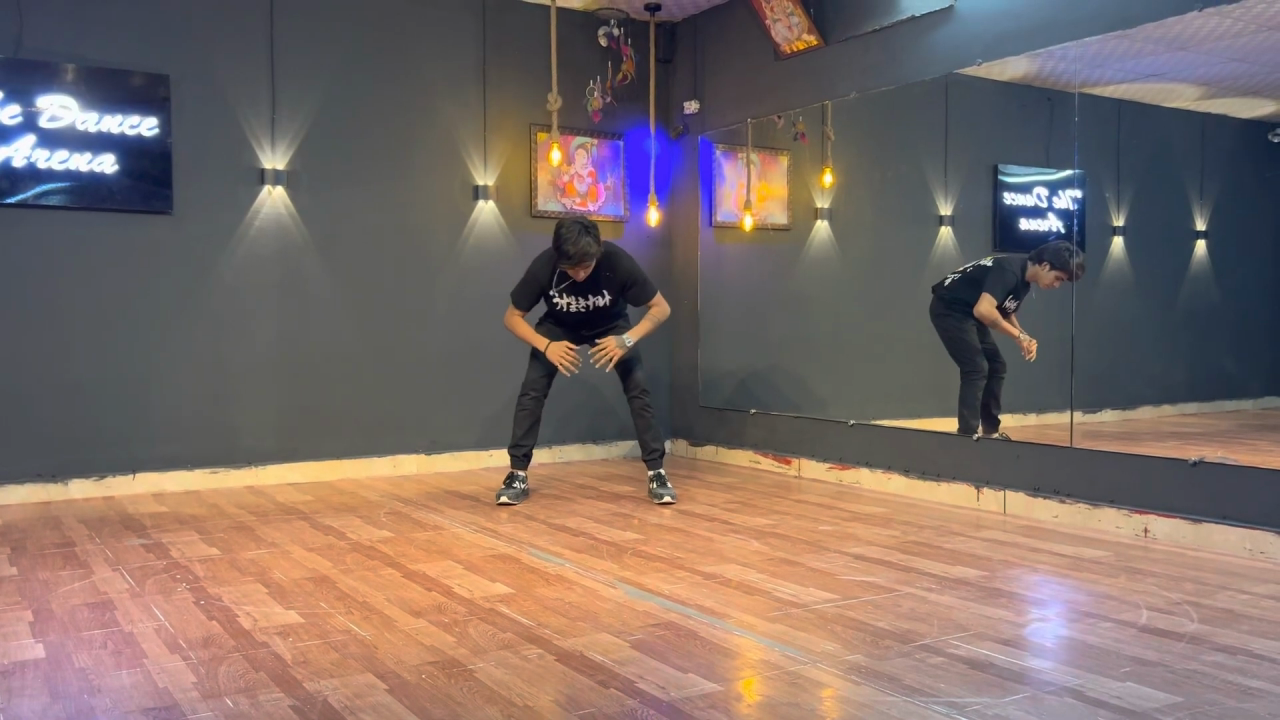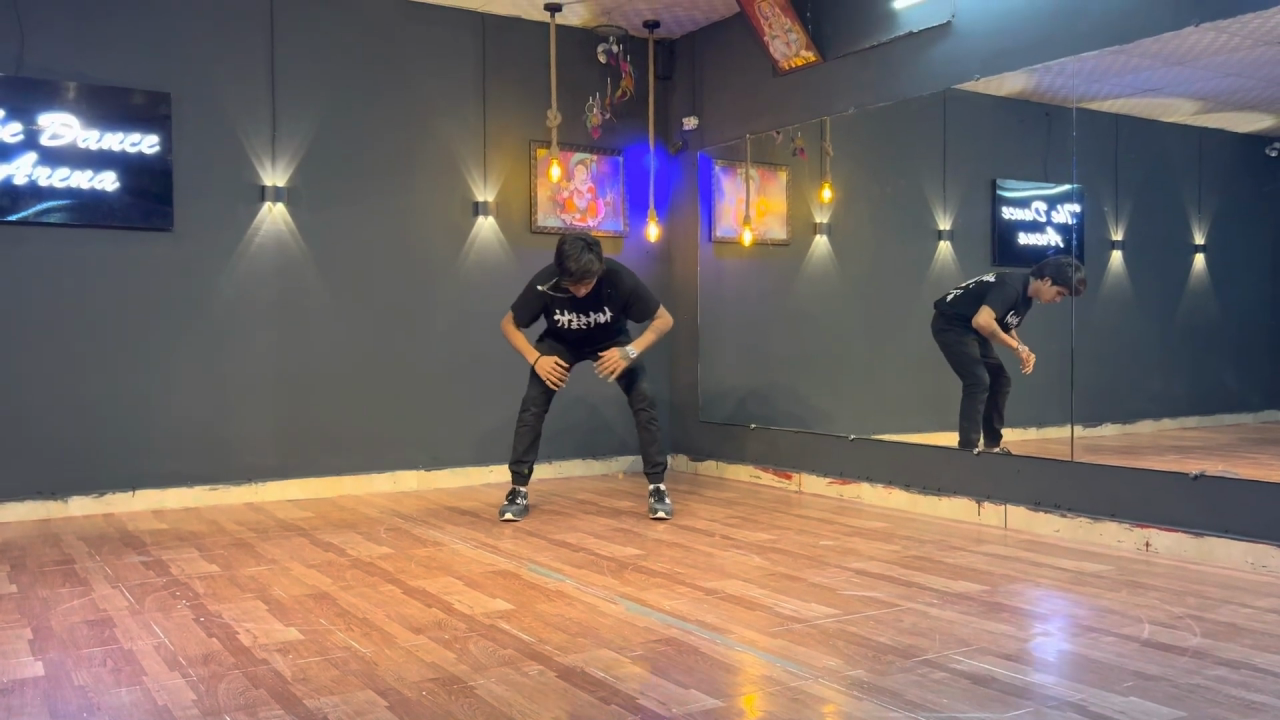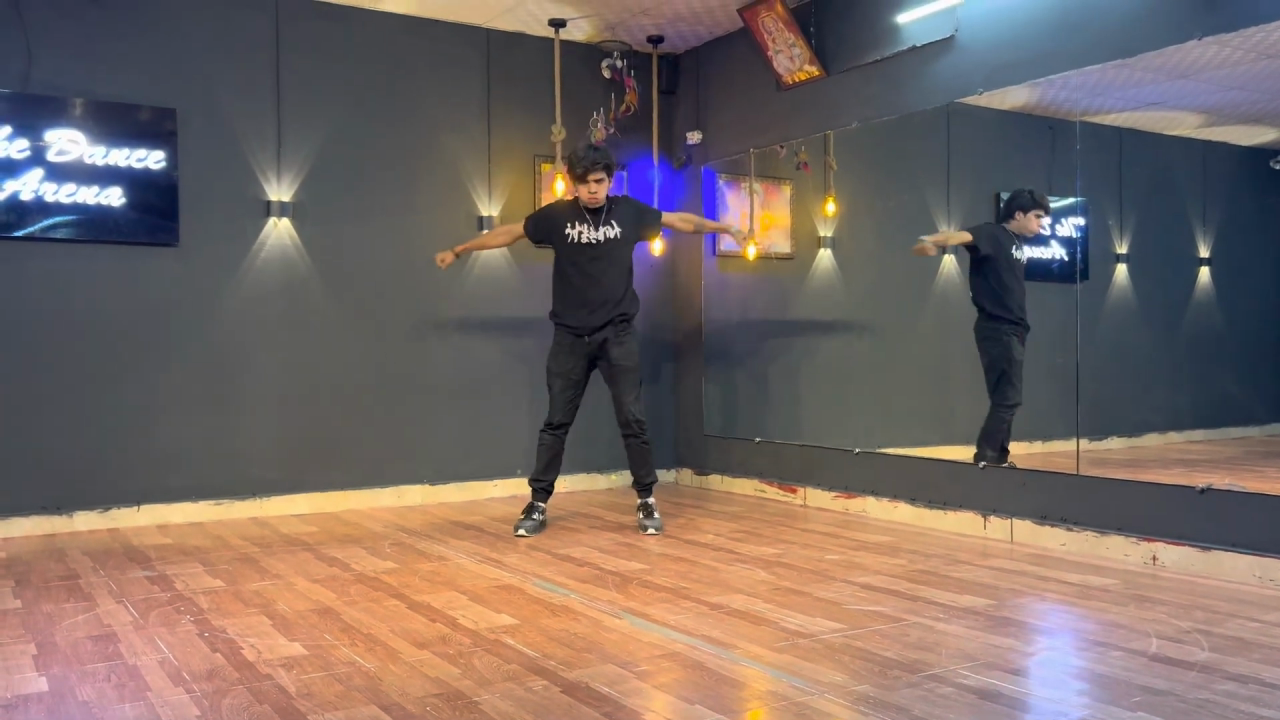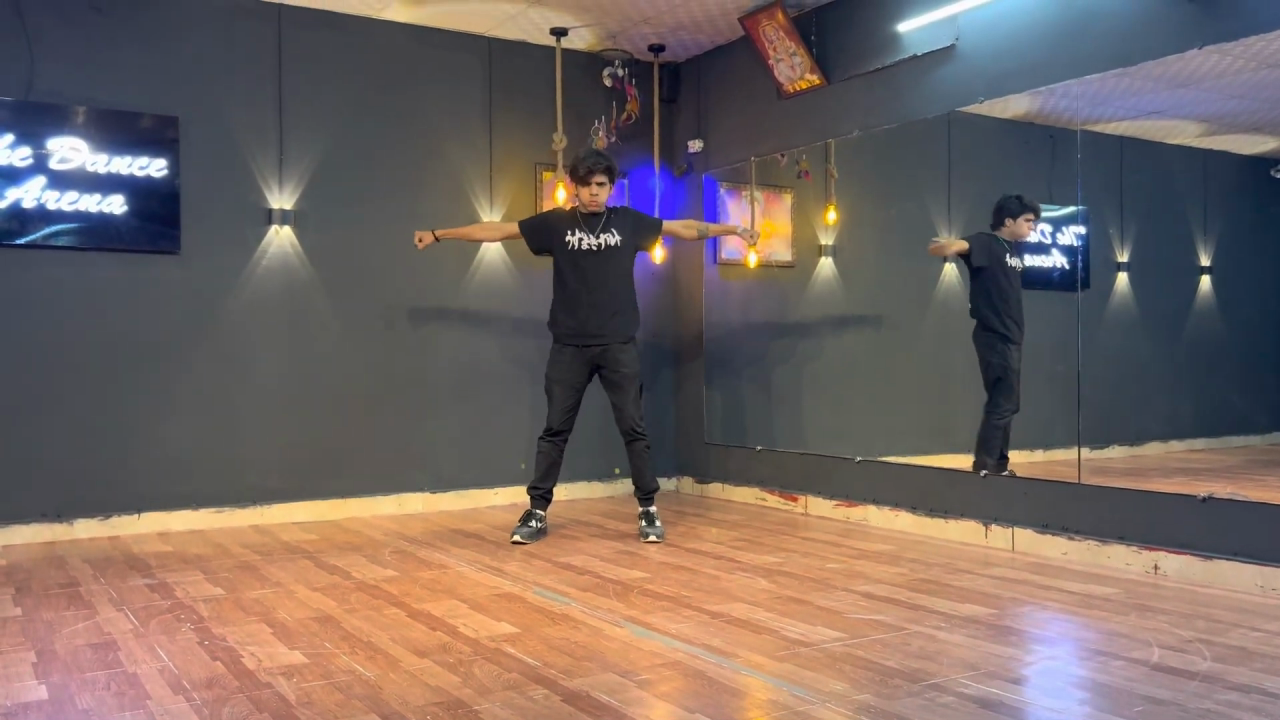
dt=1s
person 1, frame 1
left shoulder: (619, 261)
right shoulder: (543, 266)
left elbow: (660, 308)
right elbow: (512, 316)
left wrist: (627, 339)
right wrist: (546, 346)
left hip: (611, 326)
right hip: (559, 328)
left knee: (638, 389)
right knee: (532, 390)
left ankle: (656, 472)
right ankle: (518, 473)
person 1, frame 2
left shoulder: (620, 278)
right shoulder: (543, 283)
left elbow: (663, 319)
right elbow: (509, 325)
left wrist: (631, 351)
right wrist: (535, 359)
left hip: (612, 343)
right hip: (559, 344)
left knee: (643, 401)
right knee: (533, 405)
left ankle: (657, 486)
right ankle: (519, 489)
person 1, frame 3
left shoulder: (628, 211)
right shoulder: (556, 215)
left elbow: (678, 220)
right elbow: (508, 232)
left wrist: (726, 227)
right wrist: (459, 249)
left hip: (618, 334)
right hip: (570, 335)
left knee: (632, 419)
right knee: (557, 421)
left ankle: (646, 500)
right ankle: (537, 504)
person 1, frame 4
left shoulder: (628, 220)
right shoulder: (556, 222)
left elbow: (683, 228)
right elbow: (497, 230)
left wrist: (733, 229)
right wrist: (439, 234)
left hip: (619, 344)
right hip: (570, 346)
left knee: (633, 428)
right knee: (555, 429)
left ankle: (648, 509)
right ankle: (537, 511)
person 2, frame 1
left shoulder: (1024, 280)
right shoulder: (1009, 271)
left elbow: (1005, 314)
right elbow: (983, 310)
left wrist: (1025, 337)
right wrist: (1018, 335)
left hip: (968, 313)
right hip: (949, 309)
left knee: (996, 367)
right knee: (977, 369)
left ankle: (990, 431)
right ankle: (968, 435)
person 2, frame 2
left shoulder: (1026, 296)
right shoulder: (1011, 287)
left elbow: (1005, 326)
right elbow: (981, 321)
left wrist: (1024, 351)
right wrist: (1017, 347)
left hip: (971, 330)
right hip: (951, 325)
left knee: (1000, 381)
right knee: (978, 382)
left ankle: (992, 445)
right ankle: (967, 449)
person 2, frame 3
left shoulder: (1018, 243)
right shoulder: (993, 234)
right elbow: (960, 237)
right wrist: (929, 241)
left hip: (1013, 331)
right hip: (998, 331)
left knee: (1009, 399)
right knee: (1007, 399)
left ankle: (999, 458)
right ankle: (985, 459)
person 2, frame 4
left shoulder: (1013, 247)
right shoulder: (986, 243)
right elbow: (960, 245)
right wrist: (945, 246)
left hip: (1010, 338)
right hip: (995, 337)
left knee: (1007, 405)
right knee: (1001, 404)
left ankle: (999, 465)
right ankle: (984, 467)
